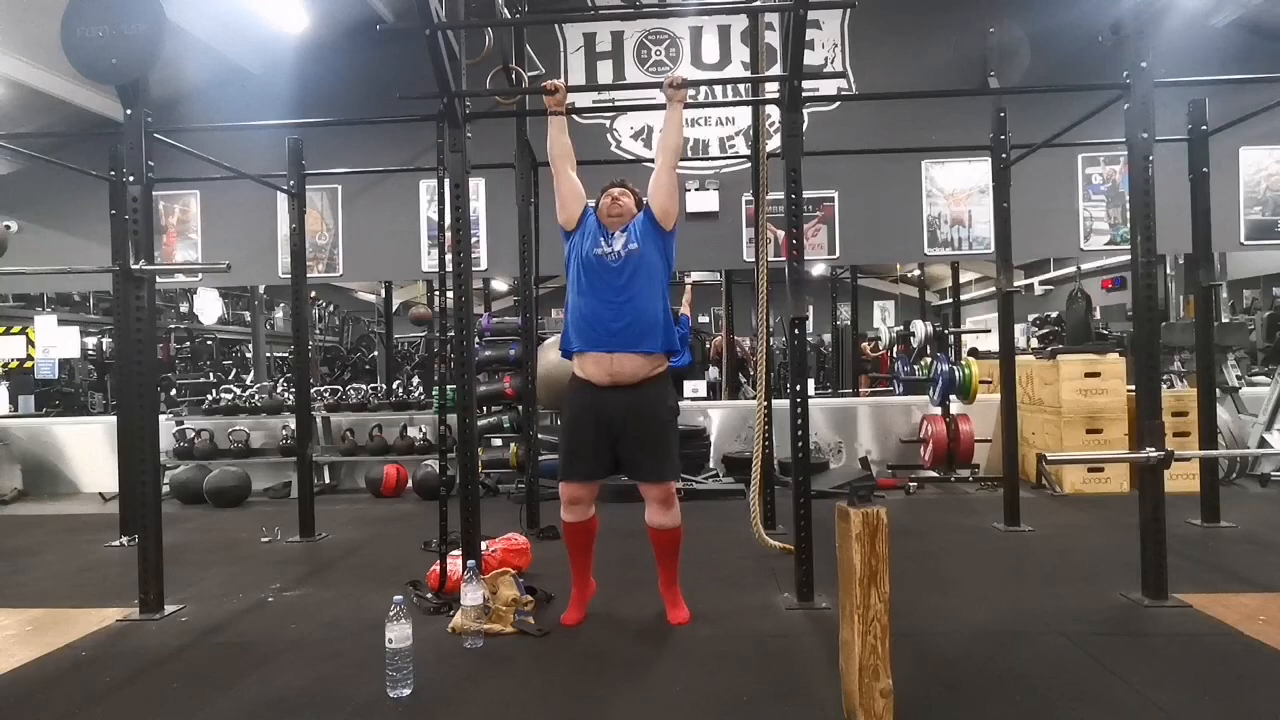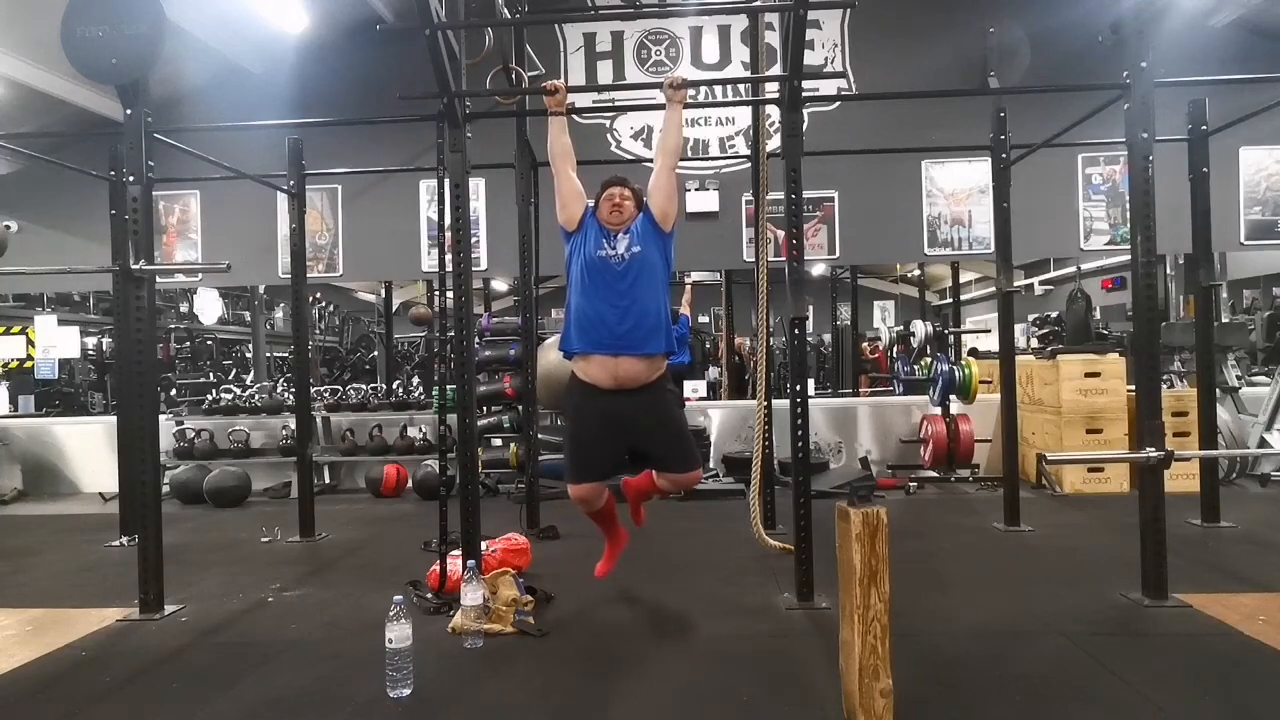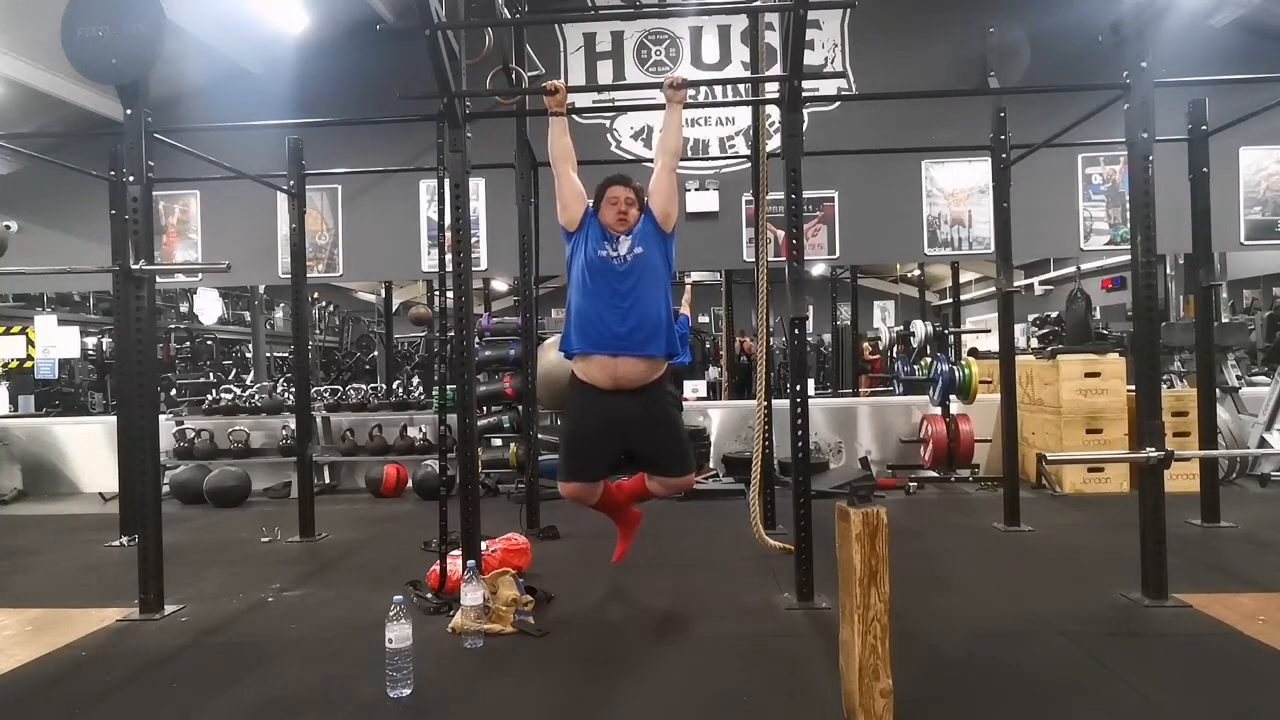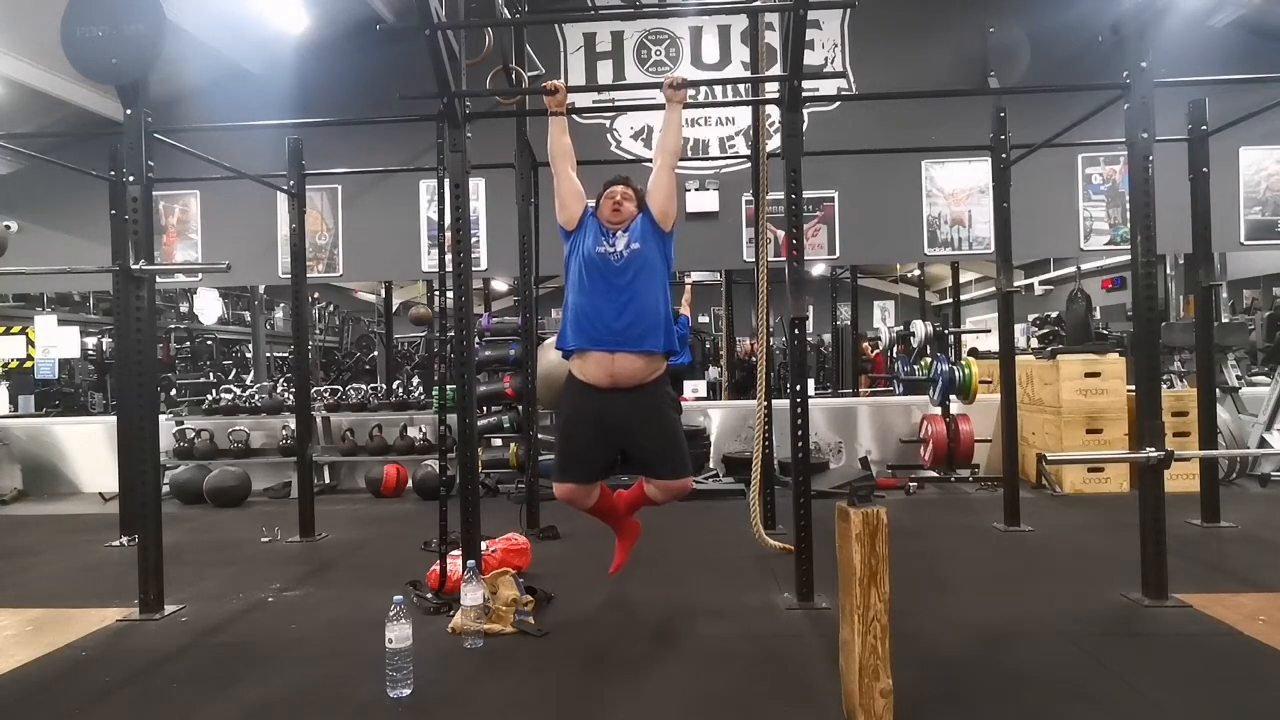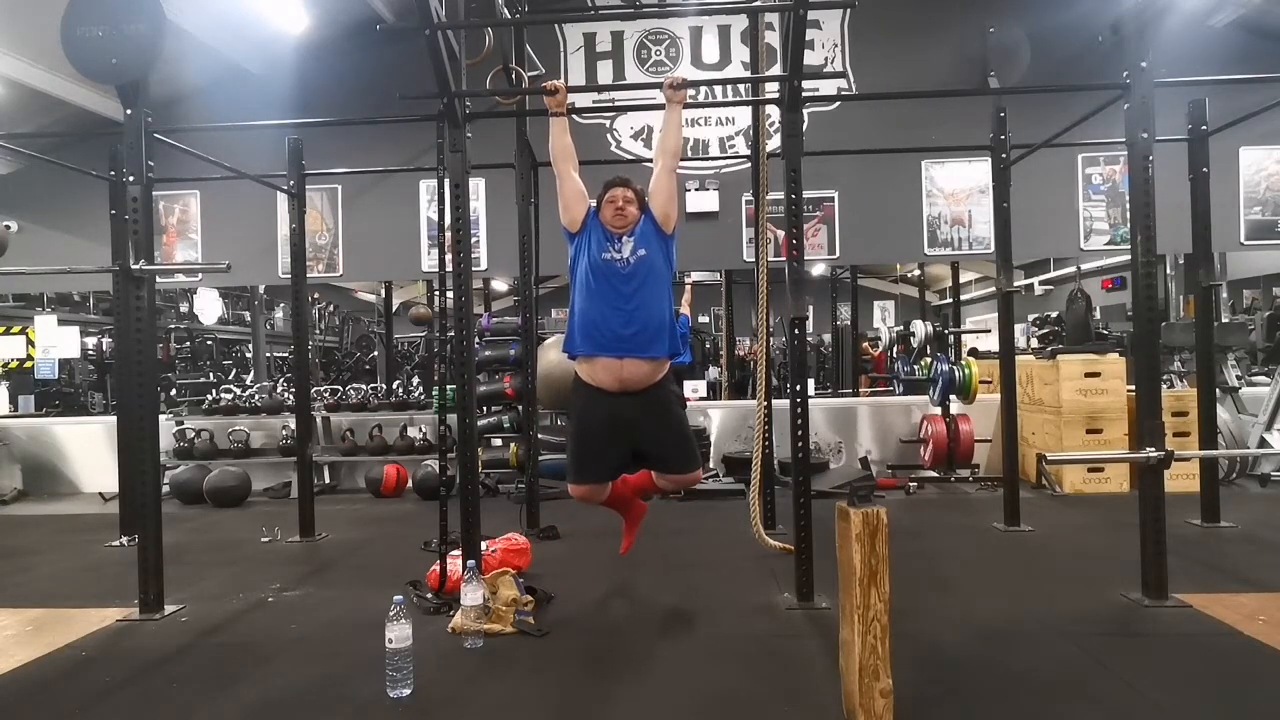
dt=1s
person 1, frame 1
left shoulder: (653, 231)
right shoulder: (580, 231)
left elbow: (666, 163)
right elbow: (562, 168)
left wrist: (674, 104)
right wrist: (556, 111)
left hip: (648, 389)
right hip: (587, 390)
left knee: (660, 491)
right knee: (575, 493)
left ankle: (670, 587)
right ankle: (581, 586)
person 1, frame 2
left shoulder: (652, 230)
right shoulder: (581, 233)
left elbow: (666, 163)
right elbow: (564, 168)
left wrist: (675, 104)
right wrist: (557, 111)
left hip: (651, 389)
right hip: (590, 392)
left knee: (686, 474)
right knee: (583, 490)
left ankle: (637, 489)
right ankle: (614, 536)
person 1, frame 3
left shoulder: (655, 232)
right shoulder: (582, 234)
left elbow: (665, 164)
right elbow: (564, 170)
left wrist: (674, 106)
right wrist: (557, 113)
left hip: (651, 391)
right hip: (589, 392)
left knee: (678, 480)
right knee: (574, 487)
left ankle: (623, 495)
right ankle: (623, 513)
person 1, frame 4
left shoulder: (653, 231)
right shoulder: (580, 231)
left elbow: (665, 163)
right elbow: (564, 169)
left wrist: (674, 105)
right wrist: (557, 111)
left hip: (648, 391)
right hip: (585, 392)
left knee: (675, 483)
right knee: (569, 489)
left ankle: (623, 505)
right ankle: (620, 520)
person 1, frame 5
left shoulder: (655, 233)
right shoulder: (584, 235)
left elbow: (665, 163)
right elbow: (565, 169)
left wrist: (674, 107)
right wrist: (557, 112)
left hip: (654, 391)
right hip: (594, 393)
left knee: (685, 475)
right knee: (584, 489)
left ankle: (631, 487)
right ankle: (627, 504)
